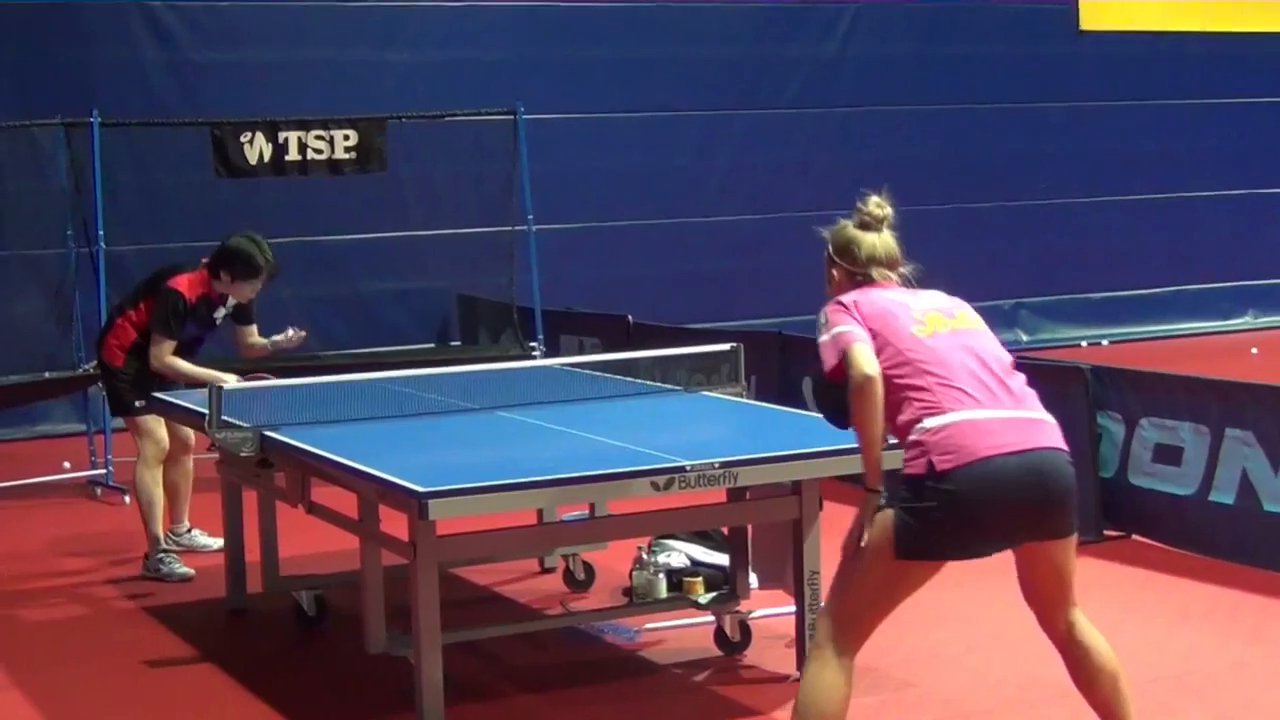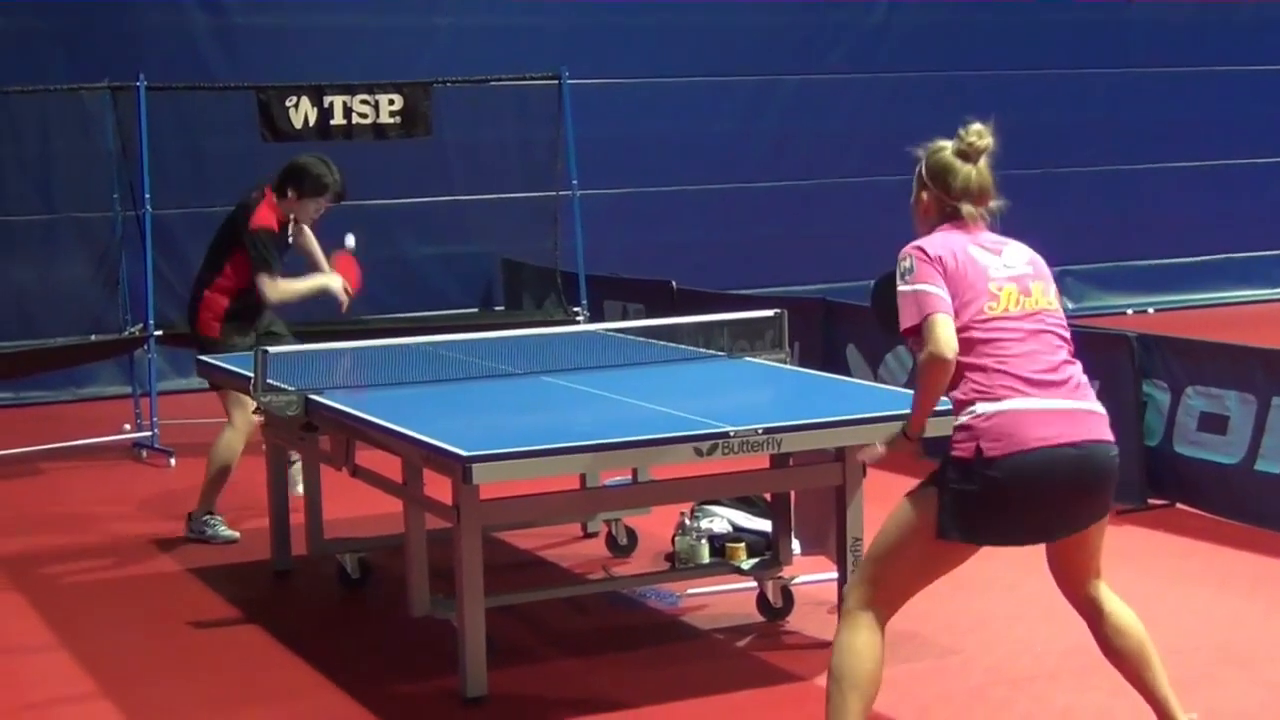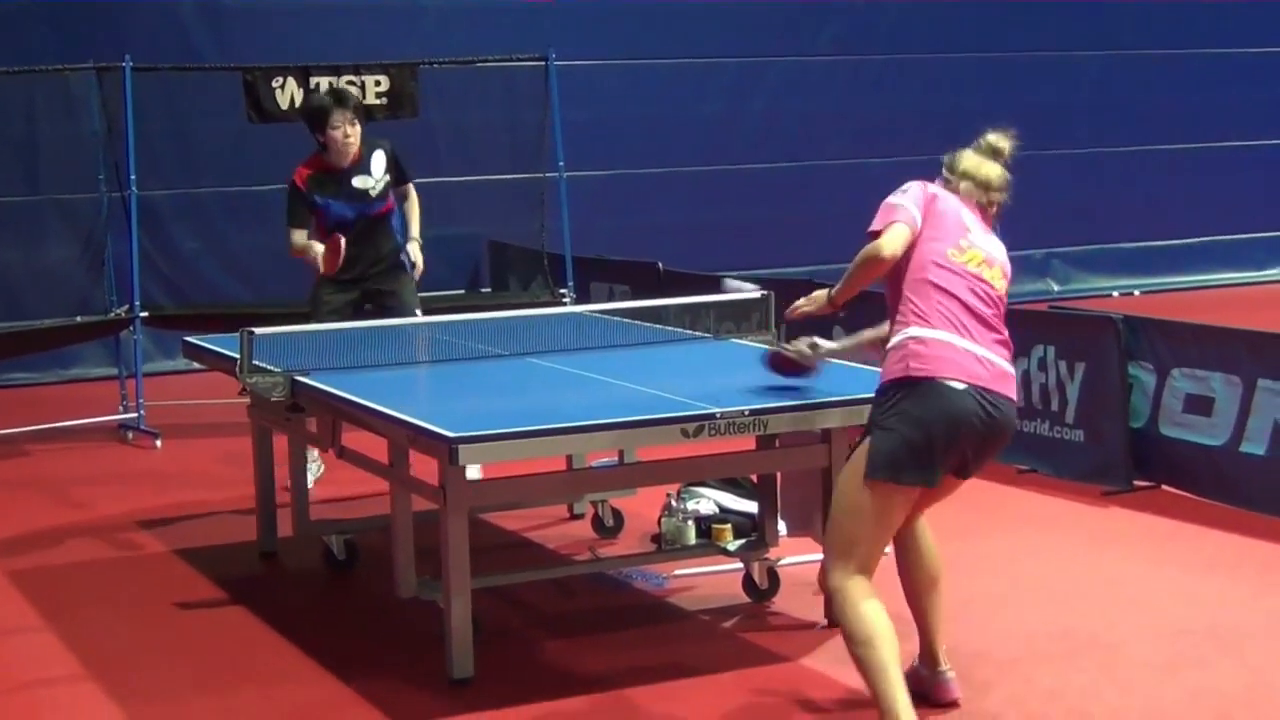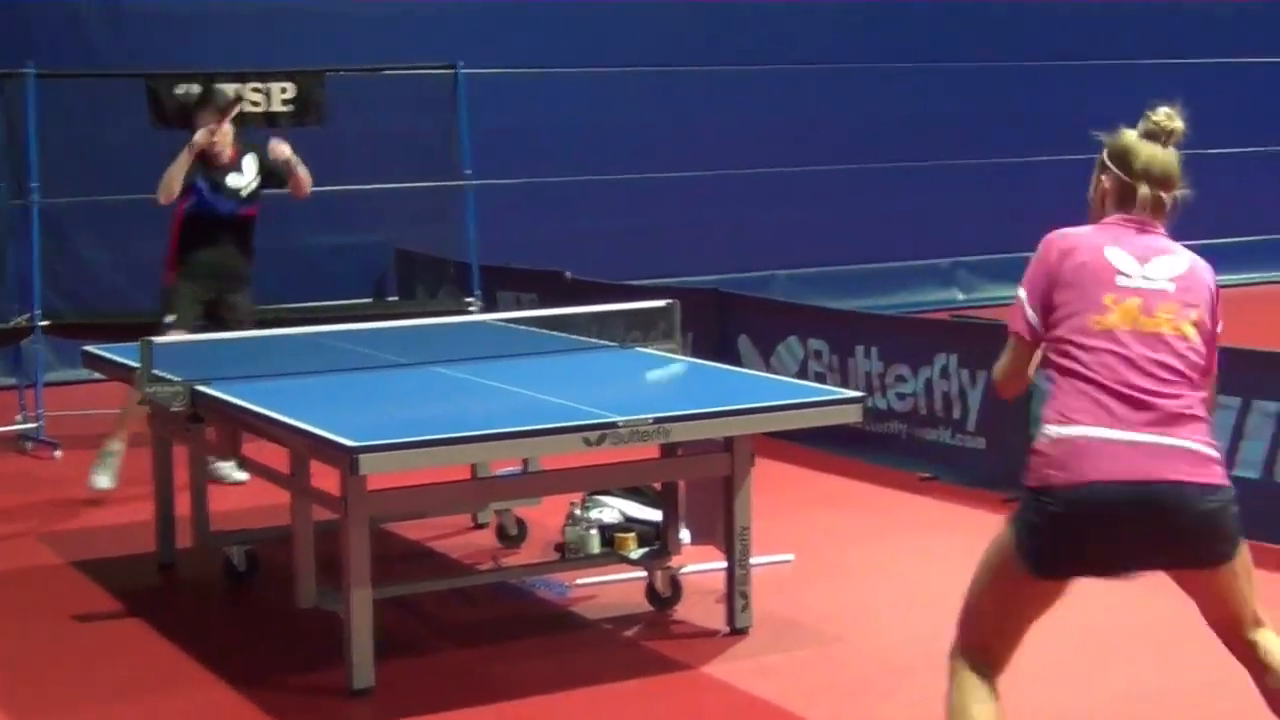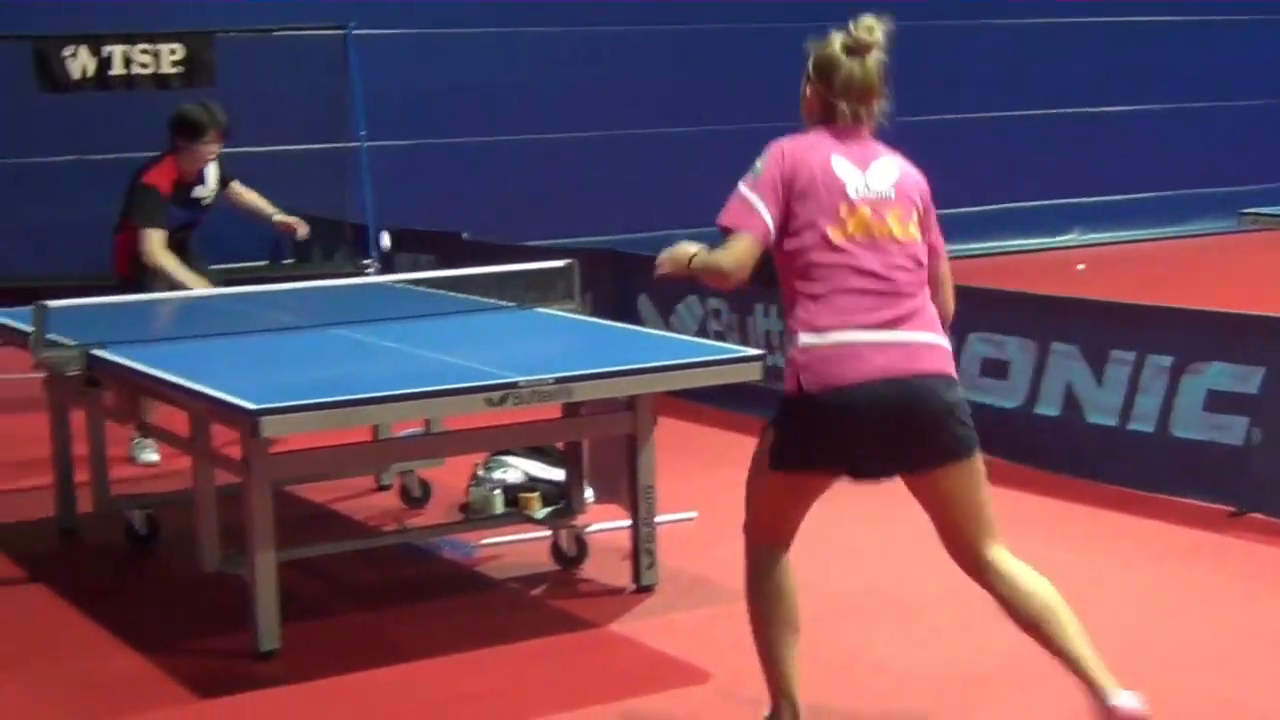
dt=1s
person 1, frame 1
left shoulder: (845, 308)
right shoulder: (949, 301)
left elbow: (865, 376)
left wrist: (874, 486)
left hip: (957, 469)
right hip: (1046, 456)
left knee: (837, 635)
right knee: (1063, 616)
person 1, frame 2
left shoulder: (925, 252)
right shoulder: (1028, 256)
left elbow: (942, 354)
left wrist: (910, 435)
left hip: (1004, 453)
right hip: (1091, 442)
left knee: (865, 602)
right knee: (1087, 590)
person 1, frame 3
left shoulder: (922, 194)
right shoulder: (994, 248)
left elbow: (887, 250)
left wrist: (831, 299)
right wrist: (835, 348)
left hip: (929, 389)
right hip: (995, 402)
left knee: (846, 575)
right knee: (903, 514)
right ankle: (933, 670)
person 1, frame 4
left shoulder: (1063, 247)
right shoulder: (1198, 273)
left elbow: (1007, 381)
left wrist: (1044, 342)
left hip: (1074, 488)
right hip: (1190, 484)
left knee: (973, 665)
person 1, frame 5
left shoulder: (788, 157)
right shoulder: (908, 176)
left elbow: (731, 269)
left wrist: (687, 259)
left hip: (830, 389)
right hip: (926, 382)
left knee: (765, 545)
right knee: (986, 556)
person 2, frame 1
left shoulder: (237, 291)
right shoulder: (179, 291)
left elbow: (248, 344)
right elbow: (159, 358)
left wrist: (275, 343)
right wrist: (216, 378)
left hip: (162, 360)
right hip: (127, 356)
left knee: (184, 442)
right knee: (155, 445)
left ankle: (179, 530)
right ankle: (156, 553)
person 2, frame 2
left shoulder: (282, 207)
right shoulder: (262, 225)
left elbow: (301, 228)
right elbow: (272, 292)
left wrist: (325, 271)
right wrist: (322, 282)
left hip: (249, 312)
right hip: (220, 321)
right knee: (244, 417)
left ankle: (288, 457)
right ankle: (201, 516)
person 2, frame 3
left shoulder: (382, 153)
right shoulder: (305, 179)
left elbow: (408, 195)
right elbow: (296, 240)
left wrist: (413, 241)
right wrist: (310, 248)
left hip: (391, 271)
right hip: (337, 280)
right ankle: (310, 457)
person 2, frame 4
left shoulder: (253, 157)
right shoulder: (188, 157)
left elbow: (302, 190)
right elbow: (165, 197)
left wrist: (291, 160)
right wrist: (193, 149)
left hip: (234, 281)
right hip: (188, 278)
left ankle: (219, 456)
right ankle: (114, 448)
person 2, frame 5
left shoulder: (211, 166)
right shoulder: (153, 182)
left elbow: (234, 189)
right elbow: (153, 251)
left wrist: (277, 216)
right wrist: (198, 286)
left hip: (181, 263)
right hip: (145, 266)
right ankle: (141, 434)
